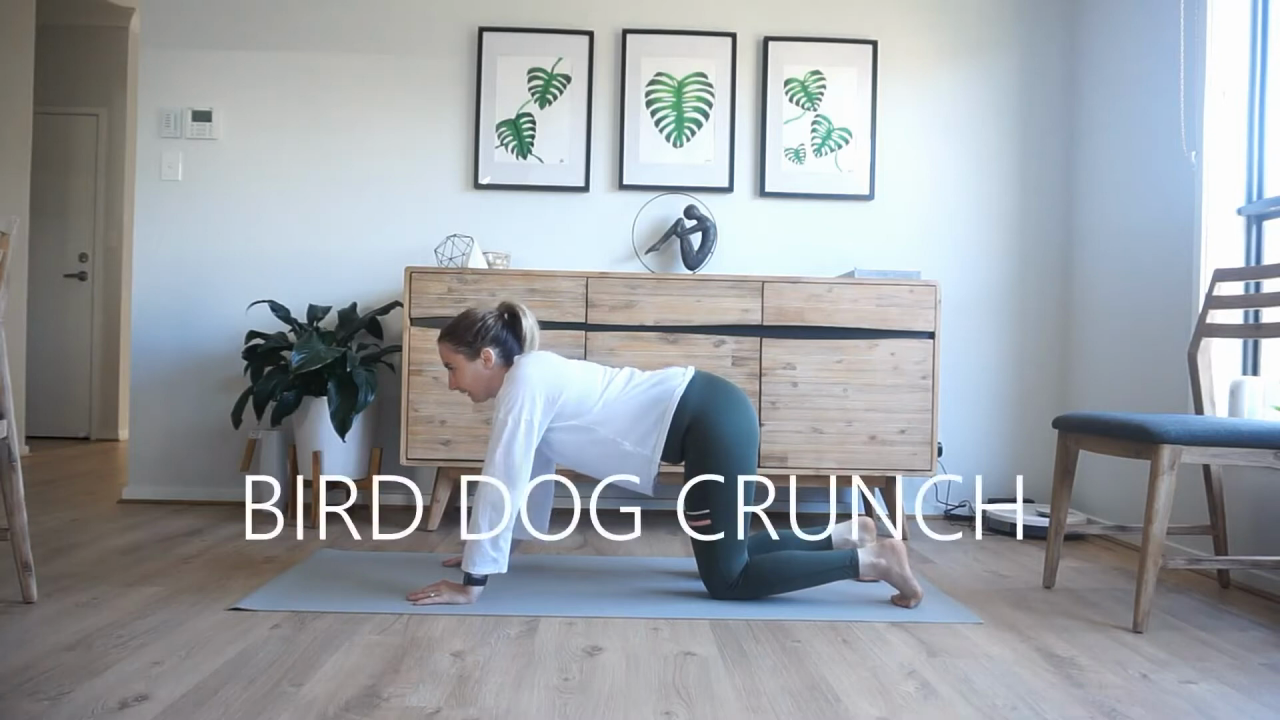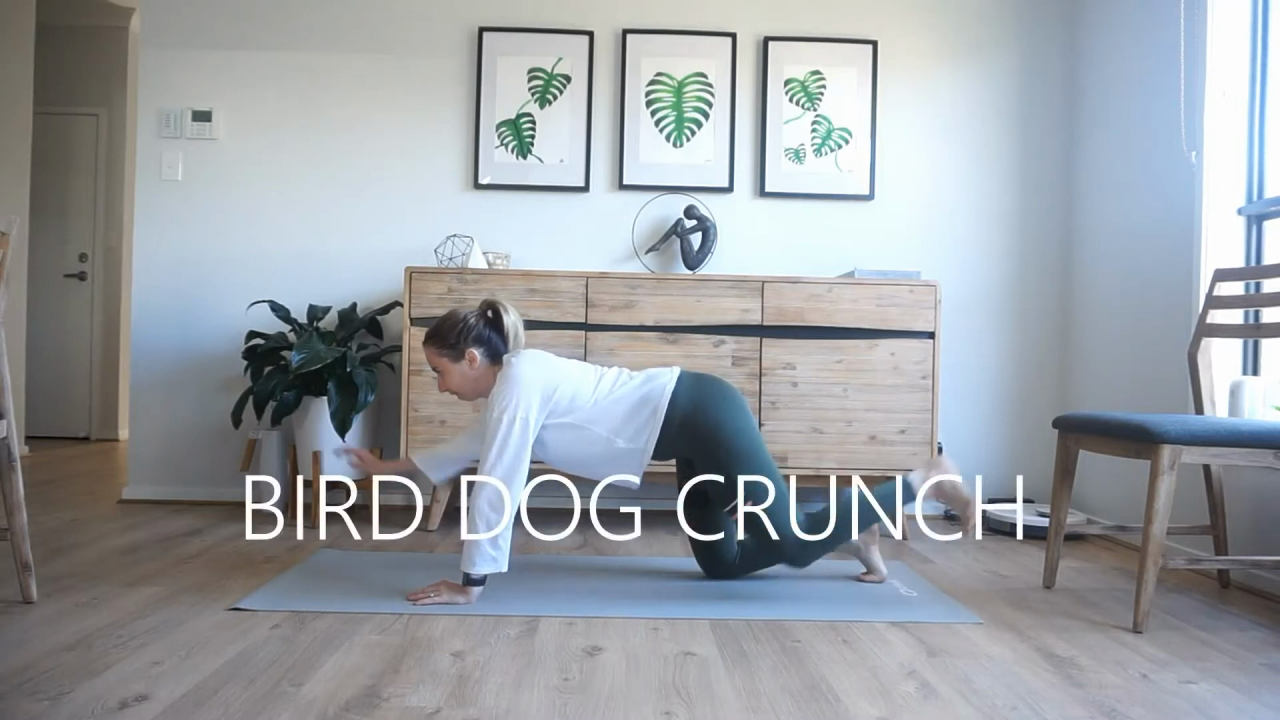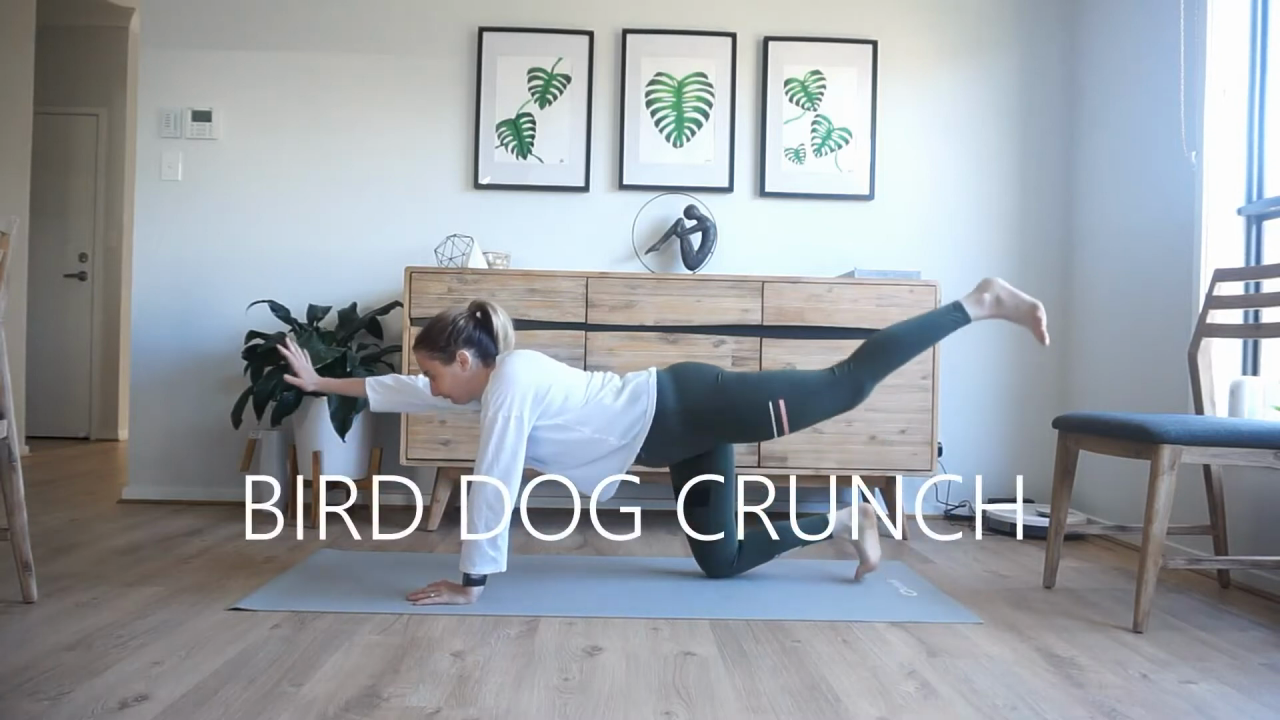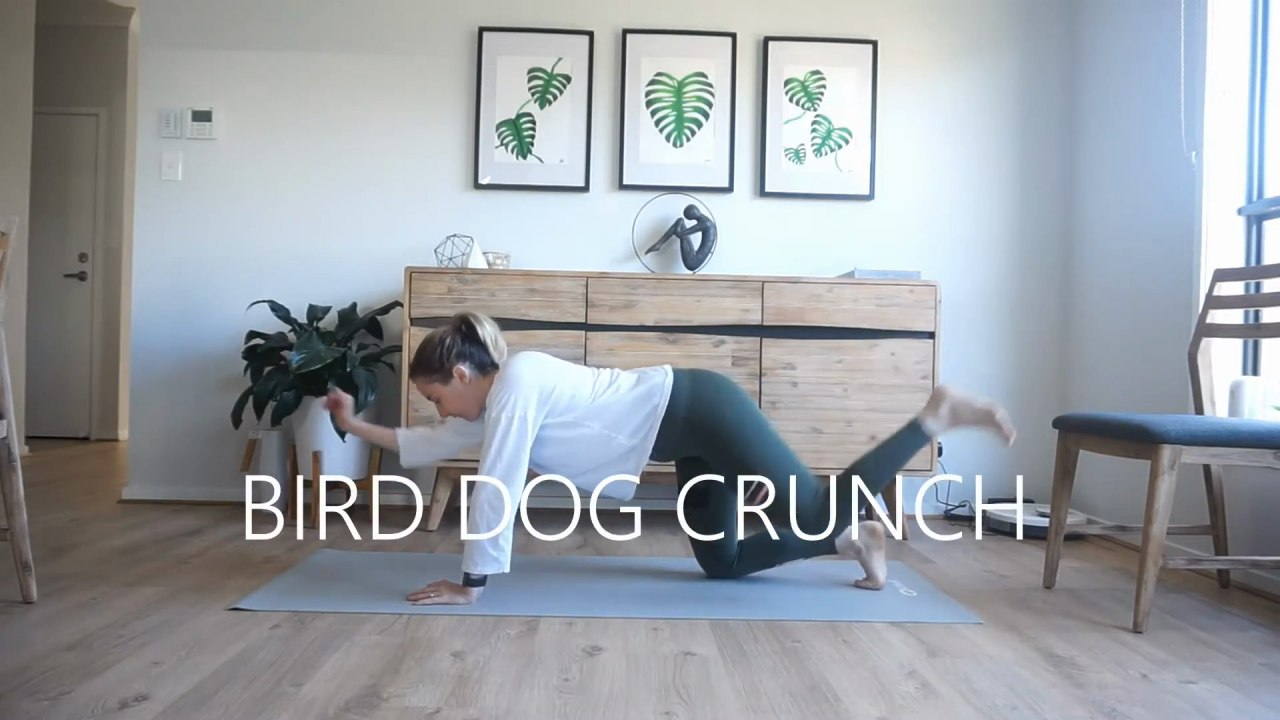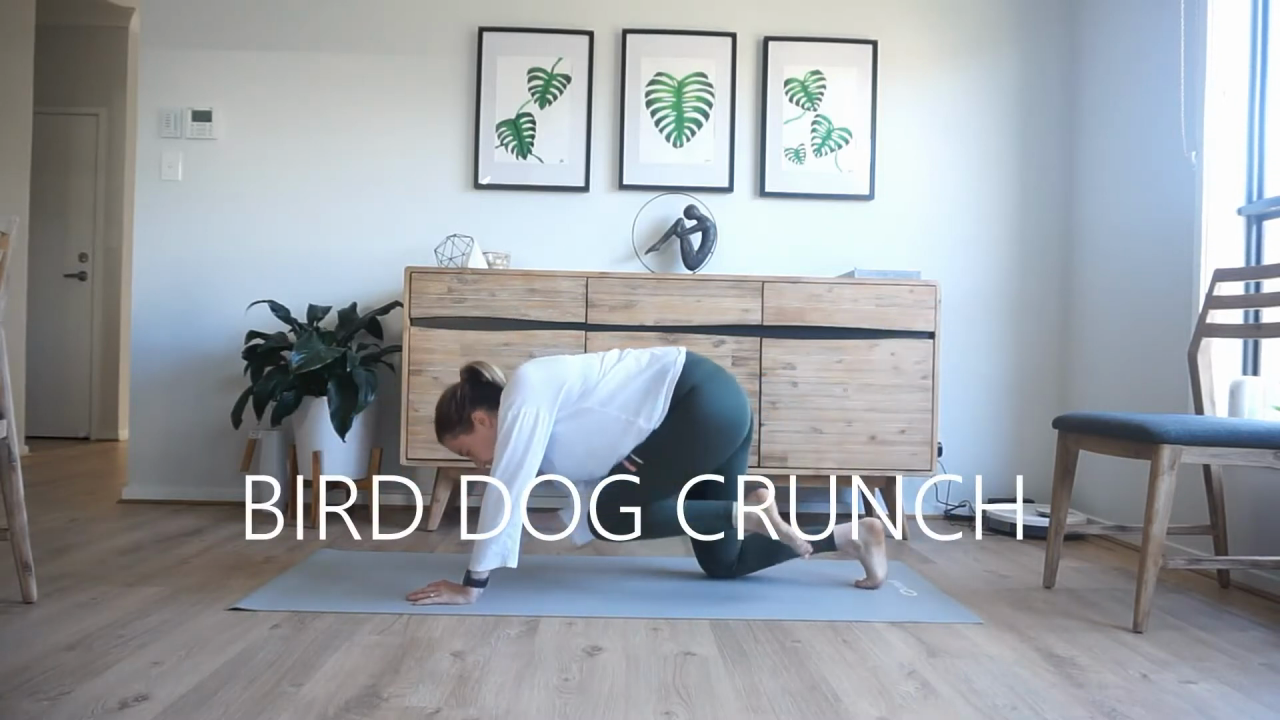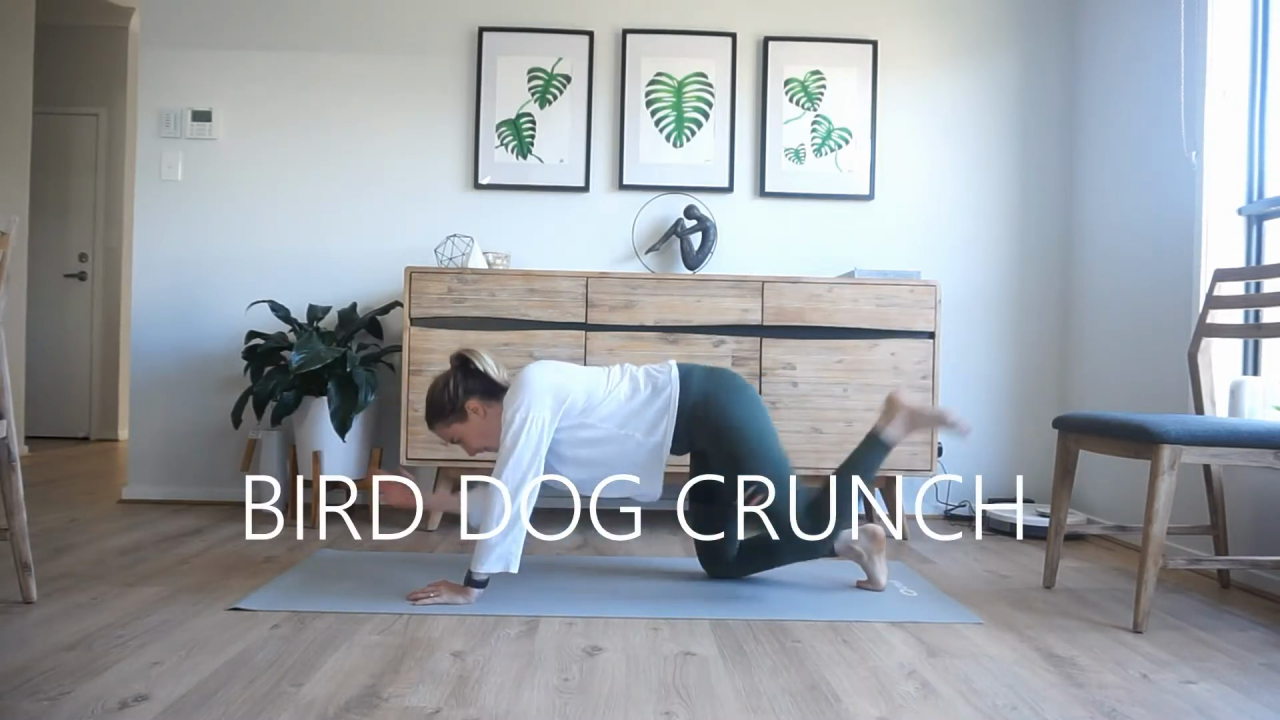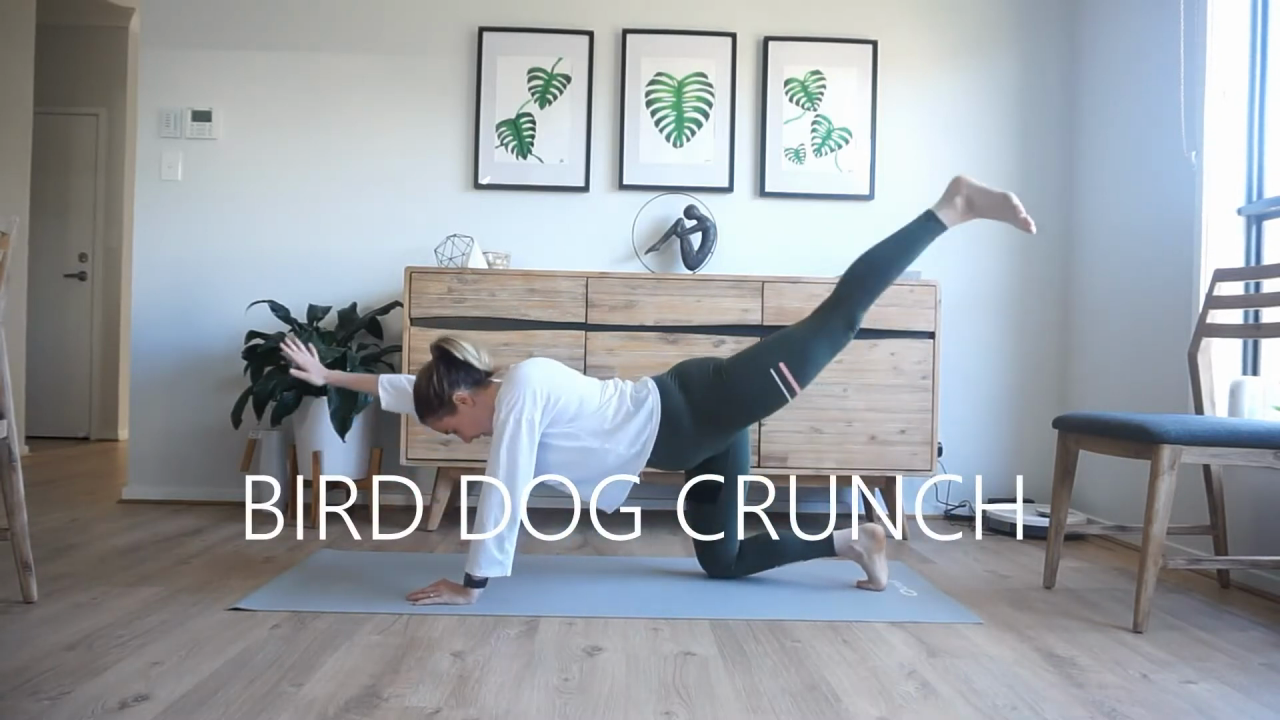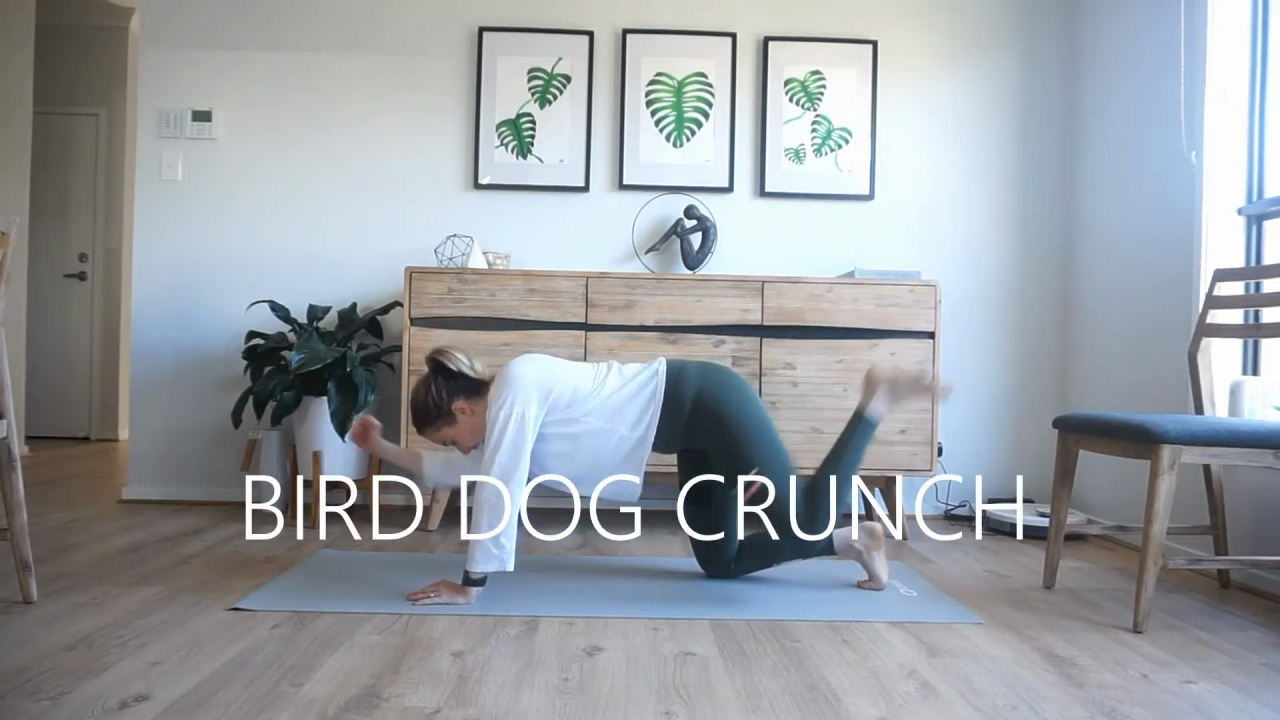
dt=0.5s
person 1, frame 1
left shoulder: (523, 382)
right shoulder: (533, 374)
left elbow: (500, 486)
right elbow: (530, 477)
left wrist: (471, 581)
right wrist: (486, 550)
left hip: (711, 417)
right hip: (706, 414)
left knee: (725, 579)
right knee: (722, 553)
left ankle: (871, 559)
right ankle: (845, 534)
person 1, frame 2
left shoulder: (517, 381)
right shoulder: (514, 378)
left elbow: (497, 485)
right elbow: (475, 442)
left wrist: (470, 582)
right wrist: (397, 465)
left hip: (700, 412)
right hip: (691, 422)
left knee: (797, 542)
right knee: (721, 559)
left ankle: (925, 479)
right ankle: (850, 533)
person 1, frame 3
left shoulder: (509, 385)
right shoulder: (498, 375)
left elbow: (494, 490)
right elbow: (410, 392)
left wrist: (471, 582)
right wrist: (324, 382)
left hip: (692, 407)
right hip: (686, 430)
left knee: (845, 384)
right knee: (721, 561)
left ankle: (982, 302)
right ankle: (844, 523)
person 1, frame 4
left shoulder: (512, 383)
right shoulder: (507, 396)
left elbow: (496, 493)
right elbow: (447, 442)
left wrist: (470, 584)
right wrist: (370, 431)
left hip: (698, 410)
right hip: (692, 430)
left knee: (811, 511)
right knee: (721, 560)
left ankle: (934, 417)
right ankle: (855, 538)
person 1, frame 5
left shoulder: (524, 390)
right shoulder: (547, 437)
left elbow: (506, 492)
right elbow: (590, 516)
left wrist: (471, 585)
right wrist: (496, 517)
left hip: (703, 398)
right hip: (715, 406)
left knee: (616, 518)
right knee: (721, 562)
left ankle: (748, 513)
right ankle: (850, 536)
person 1, frame 6
left shoulder: (528, 394)
right shoulder: (529, 413)
left elbow: (511, 499)
right elbow: (499, 495)
left wrist: (472, 584)
right wrist: (423, 499)
left hip: (707, 404)
right hip: (701, 414)
left knee: (808, 519)
right knee: (722, 560)
left ankle: (891, 424)
right ankle: (852, 540)
person 1, frame 7
left shoulder: (517, 394)
right shoulder: (512, 387)
left elbow: (504, 500)
right elbow: (412, 390)
left wrist: (470, 585)
right wrist: (328, 377)
left hip: (704, 407)
right hip: (702, 432)
right knee: (723, 562)
left ankle: (956, 204)
right ankle: (851, 542)
person 1, frame 8
left shoulder: (512, 390)
right shoulder: (516, 397)
left elbow: (499, 495)
right elbow: (491, 486)
left wrist: (469, 586)
right wrist: (393, 454)
left hip: (701, 399)
right hip: (695, 411)
left knee: (797, 525)
right knee: (722, 556)
left ankle: (874, 401)
right ankle: (854, 537)
